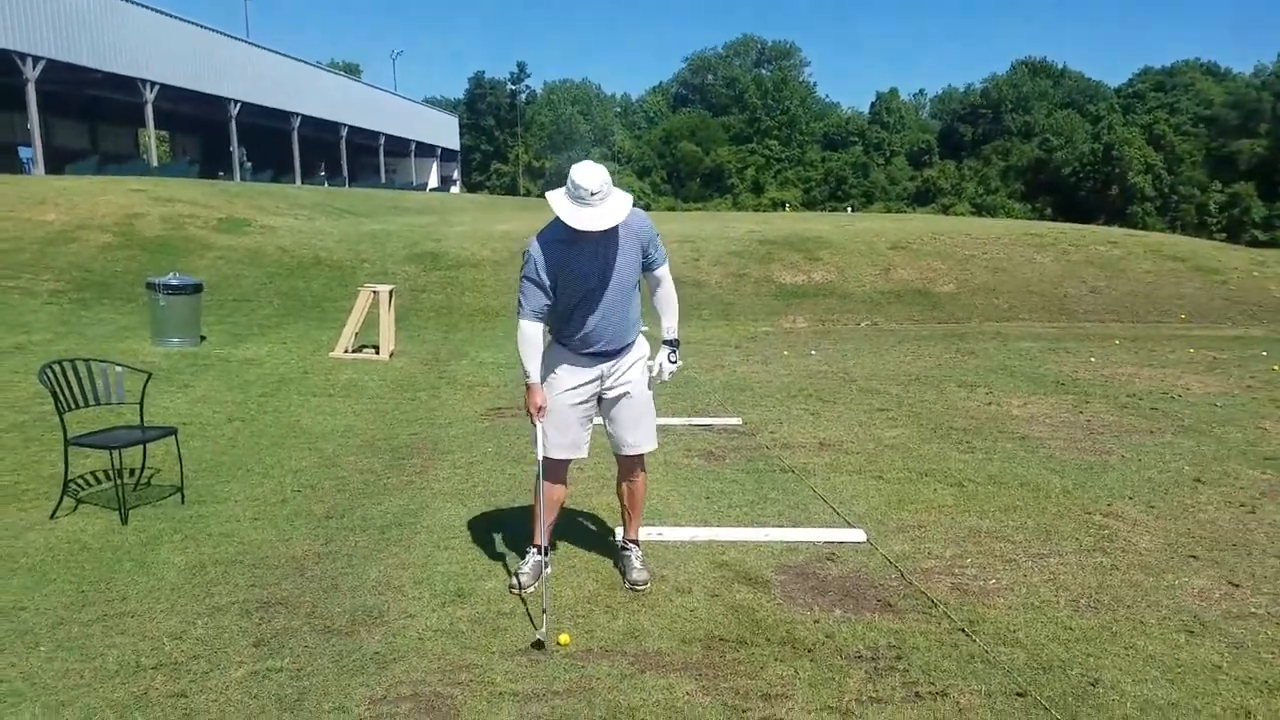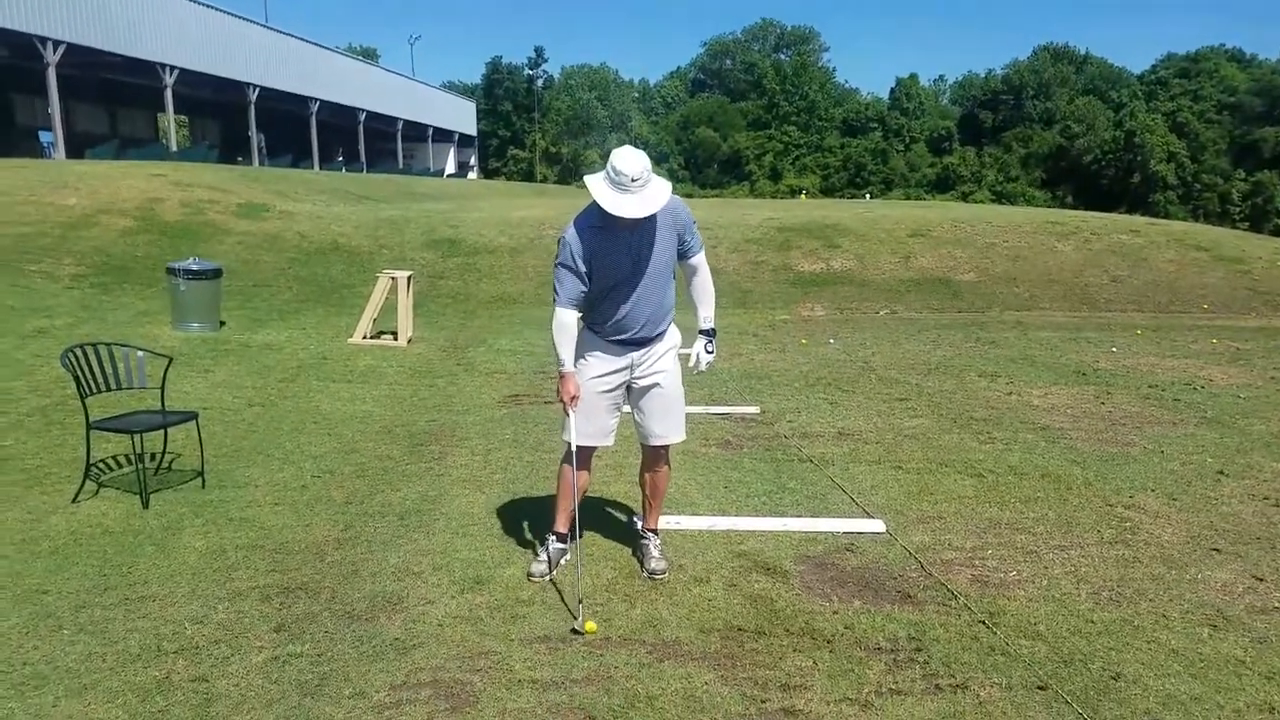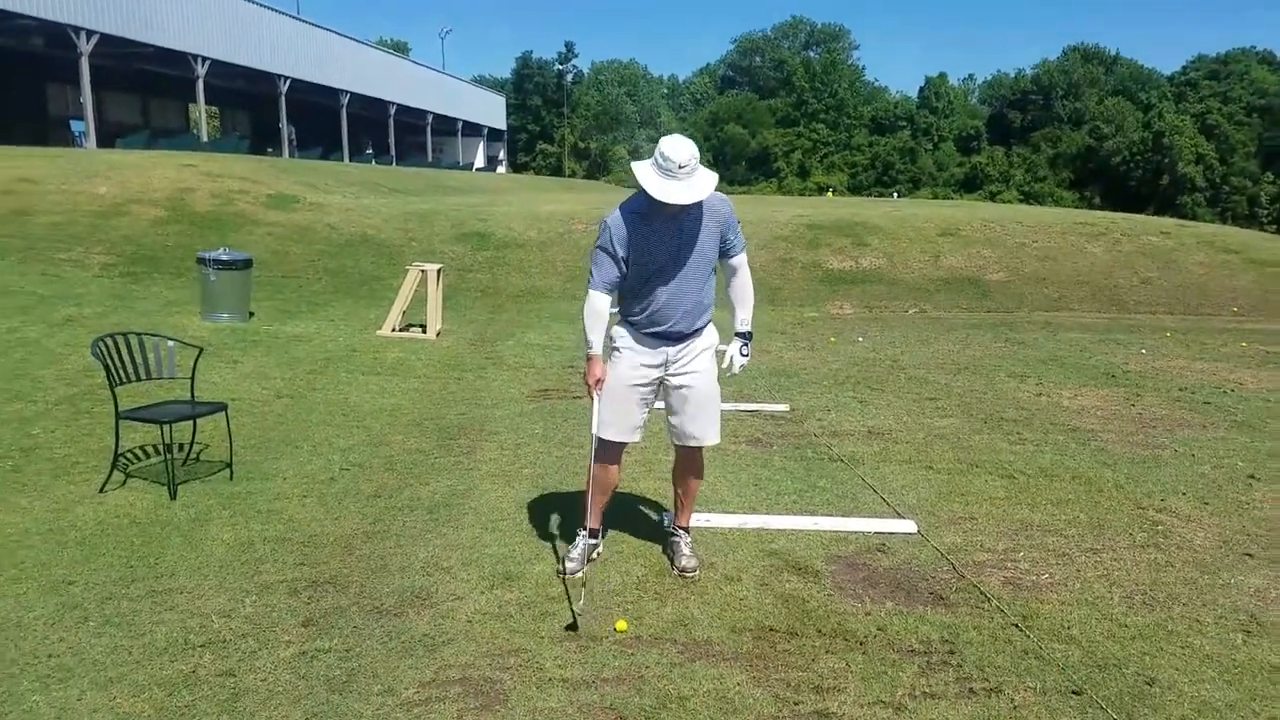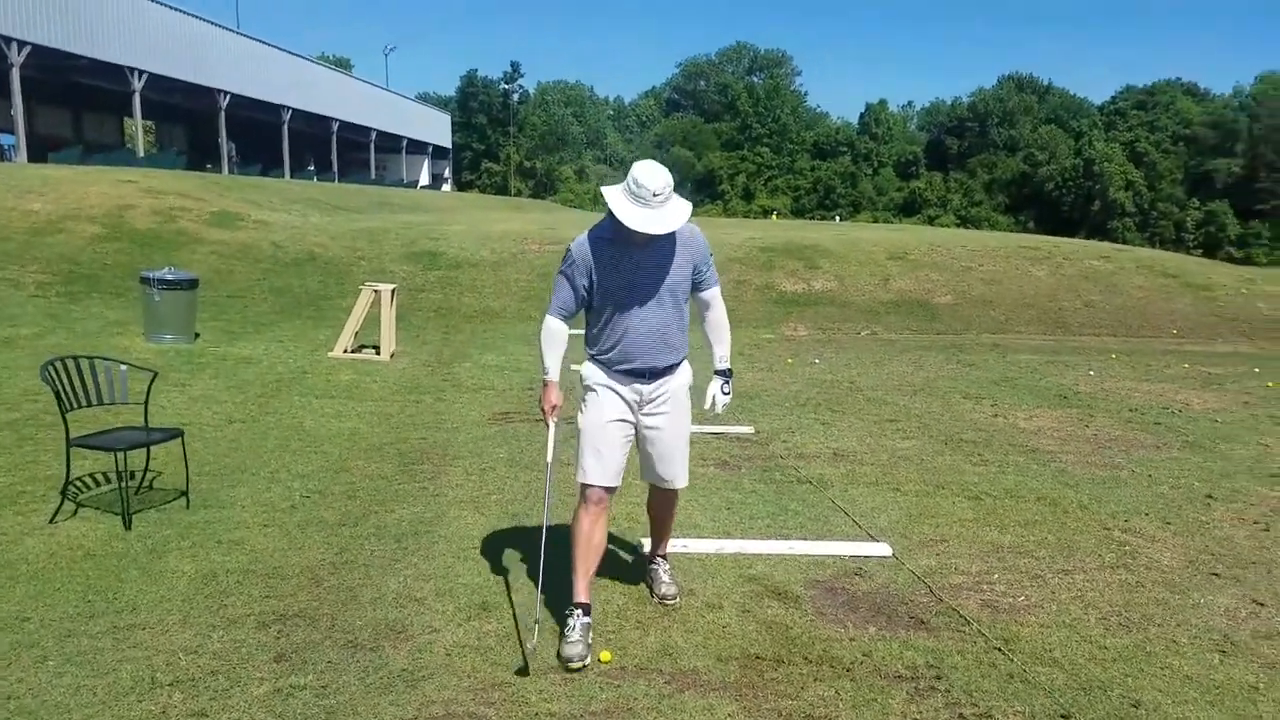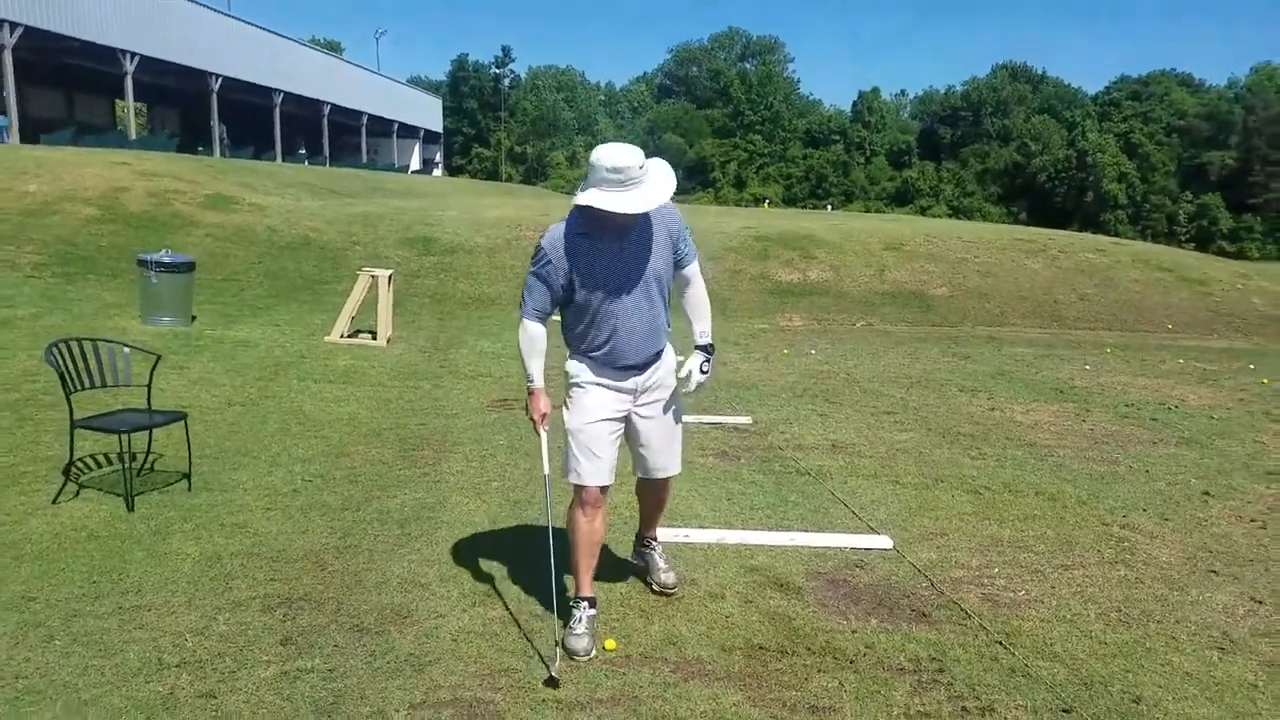
dt=0.5s
person 1, frame 1
left shoulder: (638, 226)
right shoulder: (544, 247)
left elbow: (660, 281)
right elbow: (530, 320)
left wrist: (669, 341)
right wrist: (533, 382)
left hip: (627, 360)
right hip: (568, 364)
left knee: (632, 459)
right knee: (555, 460)
left ankle: (631, 546)
right ankle: (539, 551)
person 1, frame 2
left shoulder: (675, 213)
right shoulder: (578, 234)
left elbow: (696, 269)
right elbow: (566, 308)
left wrist: (707, 331)
right wrist: (567, 371)
left hip: (658, 350)
right hip: (599, 352)
left knee: (657, 448)
right knee: (580, 447)
left ankle: (649, 536)
right ankle: (558, 538)
person 1, frame 3
left shoulder: (719, 210)
right shoulder: (622, 220)
left elbow: (737, 270)
right elbow: (600, 291)
left wrist: (743, 332)
right wrist: (594, 354)
left hip: (695, 347)
right hip: (634, 346)
left knee: (692, 447)
right knee: (610, 443)
left ankle: (680, 533)
right ankle: (590, 533)
person 1, frame 4
left shoulder: (691, 241)
right shoulder: (587, 247)
left elbow: (711, 305)
right elbow: (558, 316)
left wrist: (722, 369)
right wrist: (551, 379)
left hip: (669, 384)
right hip: (608, 385)
left knee: (667, 485)
right knee: (595, 494)
left ankle: (658, 560)
right ankle: (579, 611)
person 1, frame 5
left shoulder: (665, 219)
right shoulder: (559, 243)
left elbow: (690, 280)
right elbow: (533, 319)
left wrist: (703, 346)
right wrist: (536, 387)
left hip: (657, 372)
right hip: (595, 381)
left knee: (659, 474)
right knee: (590, 493)
left ankle: (647, 543)
right ankle: (583, 604)
